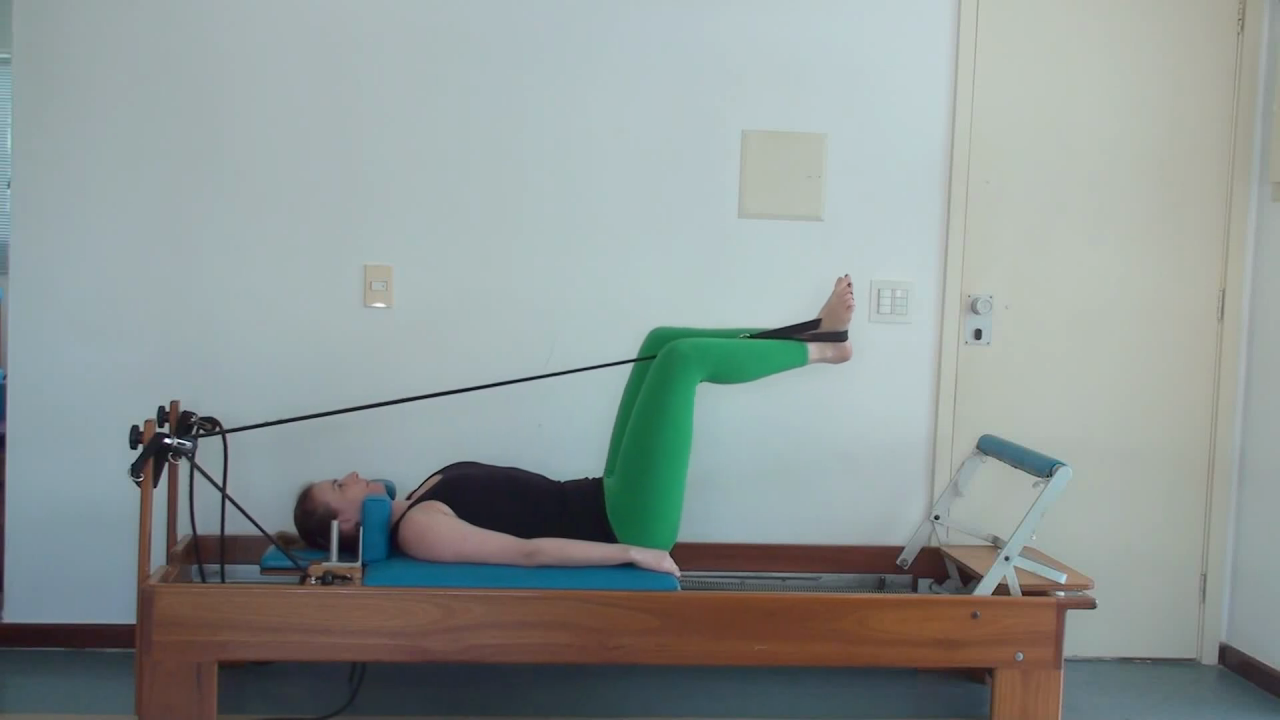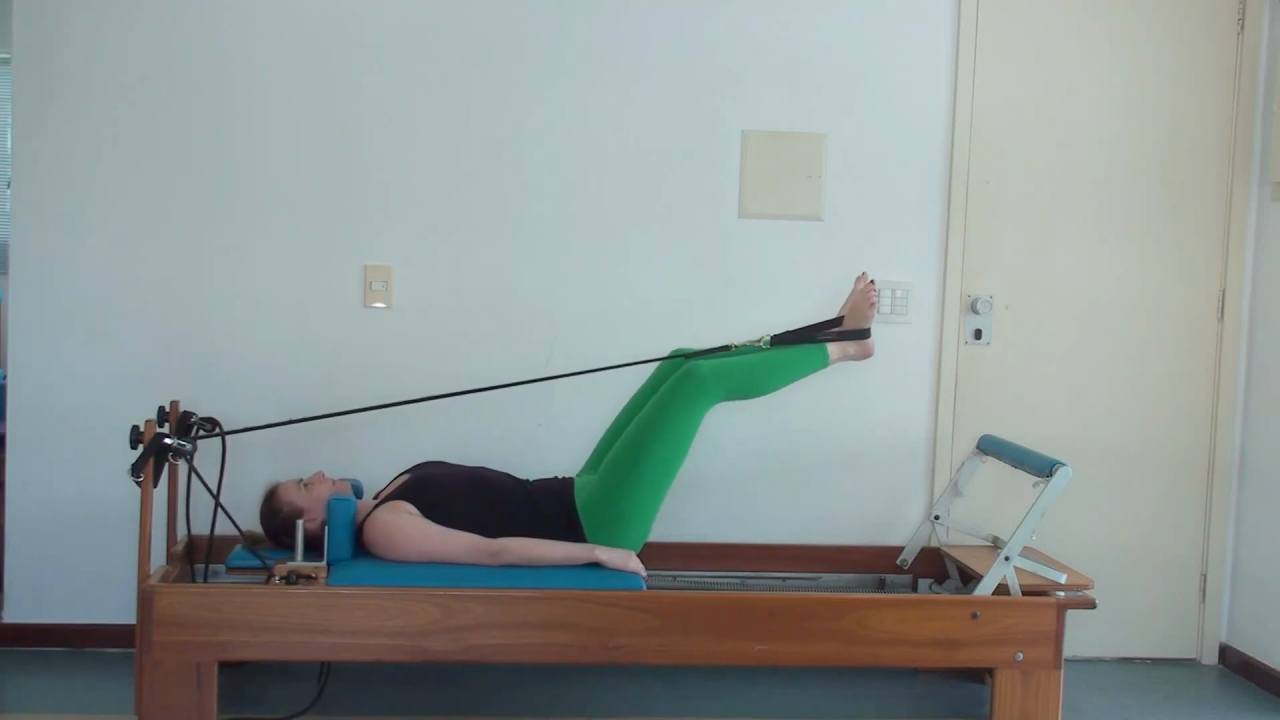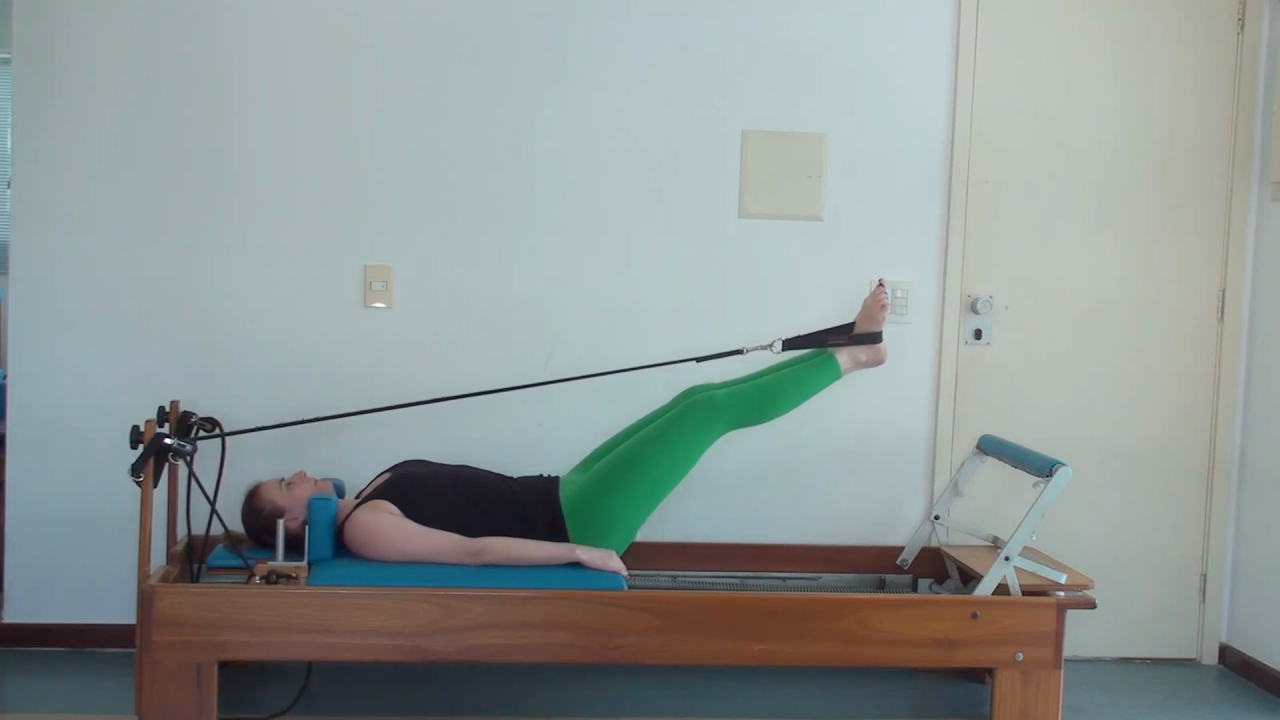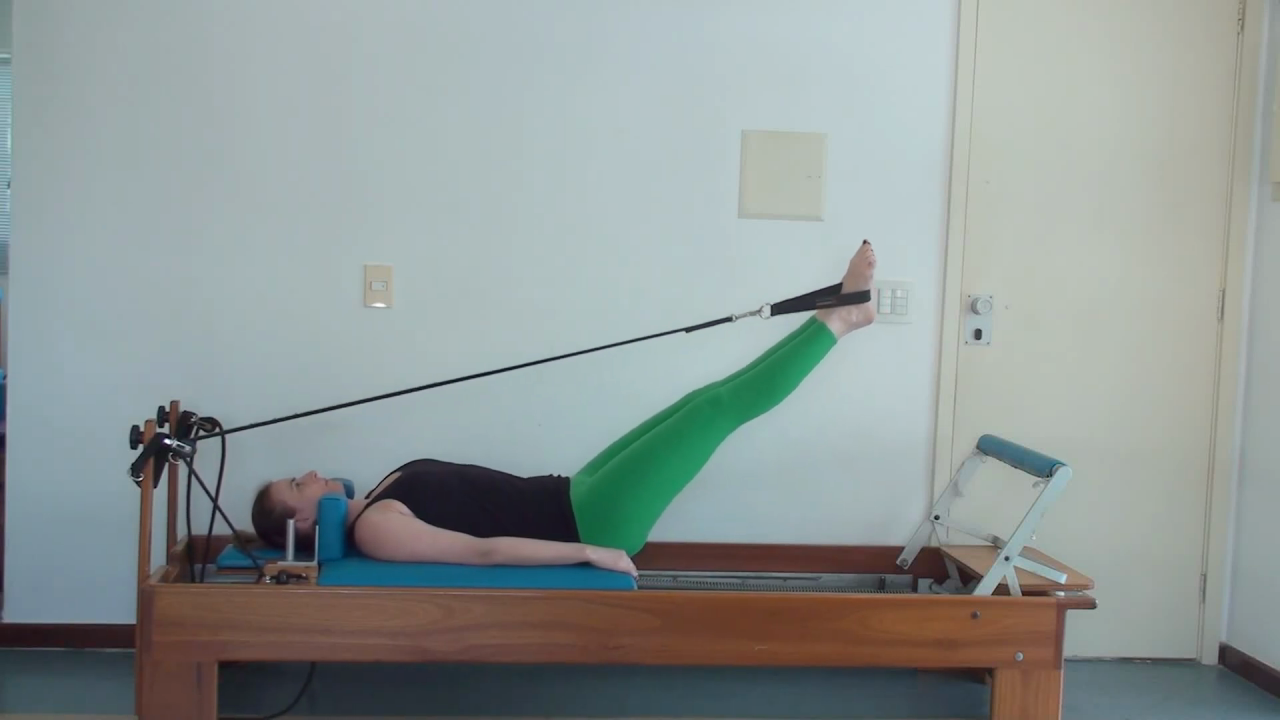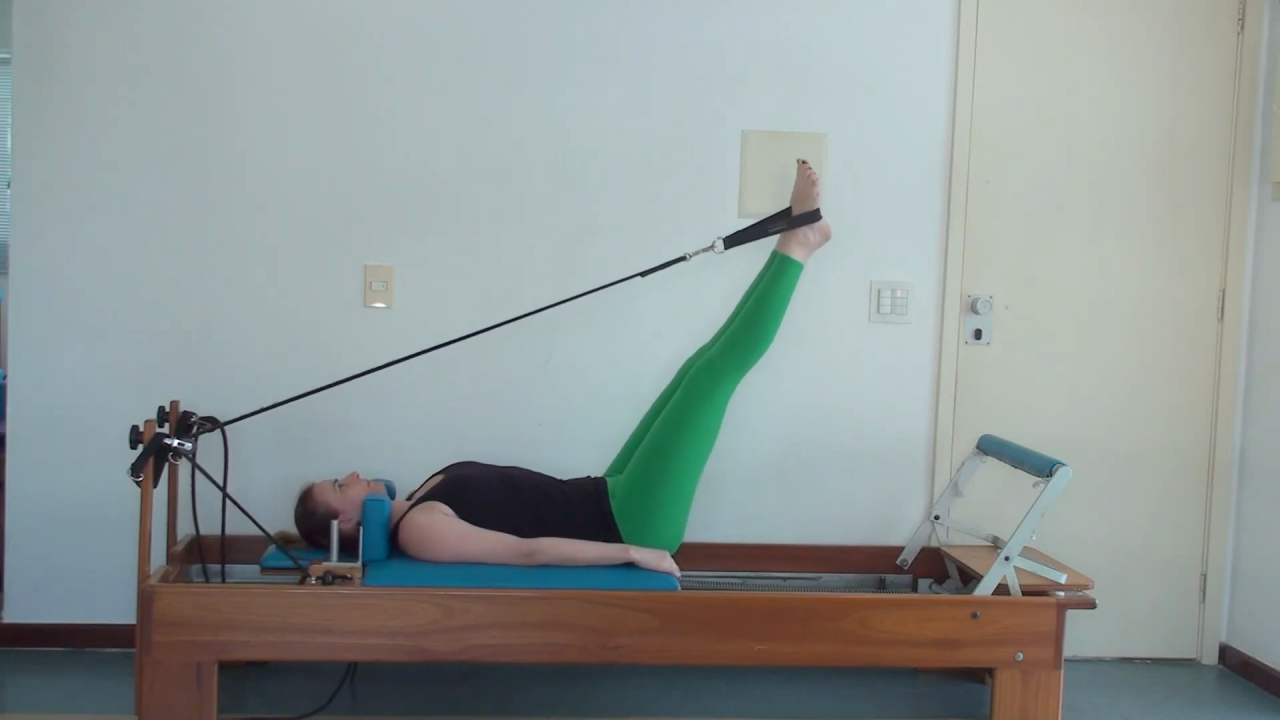
dt=1s
person 1, frame 1
left shoulder: (422, 501)
right shoulder: (418, 531)
right elbow: (527, 552)
right wrist: (632, 554)
left hip: (606, 500)
right hip: (627, 525)
left knee: (662, 341)
right knee: (683, 358)
left ankle: (812, 336)
right ankle: (819, 350)
person 1, frame 2
left shoulder: (389, 500)
right shoulder: (383, 530)
right elbow: (492, 550)
right wrist: (597, 552)
left hip: (577, 496)
right hip: (592, 522)
left knee: (683, 363)
right knee: (699, 380)
left ankle: (833, 337)
right ankle: (840, 348)
person 1, frame 3
left shoulder: (370, 498)
right shoulder: (364, 529)
right elbow: (472, 550)
right wrist: (578, 552)
left hip: (562, 497)
right hip: (572, 521)
left knee: (699, 398)
right knee: (711, 409)
left ankle: (847, 347)
right ankle: (850, 356)
person 1, frame 4
left shoulder: (381, 499)
right shoulder: (374, 530)
right elbow: (482, 550)
right wrist: (588, 552)
left hip: (569, 497)
right hip: (583, 523)
left knee: (707, 399)
right knee: (718, 407)
left ankle: (836, 316)
right ankle: (834, 320)
person 1, frame 5
left shoulder: (424, 501)
right shoulder: (418, 531)
right elbow: (526, 551)
right wrist: (632, 552)
left hip: (606, 498)
right hip: (629, 522)
left knee: (705, 365)
right knee: (716, 369)
left ankle: (795, 244)
right ankle: (794, 248)
